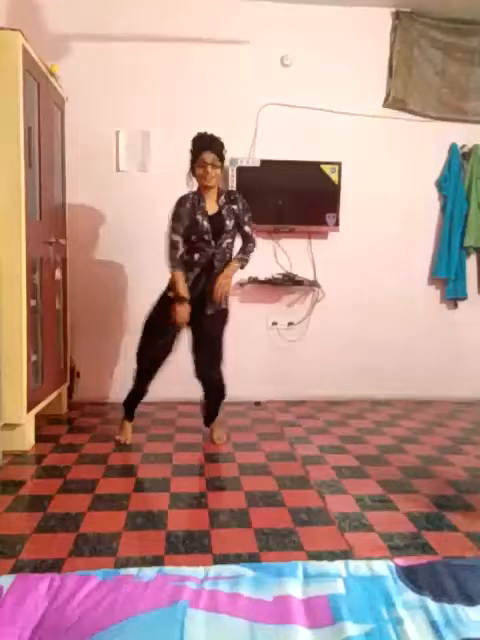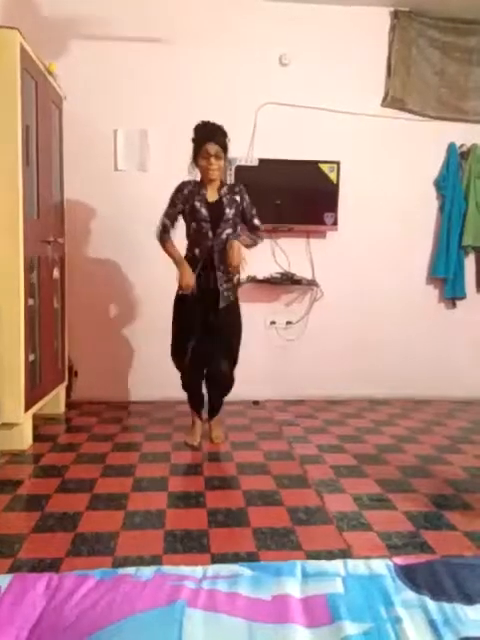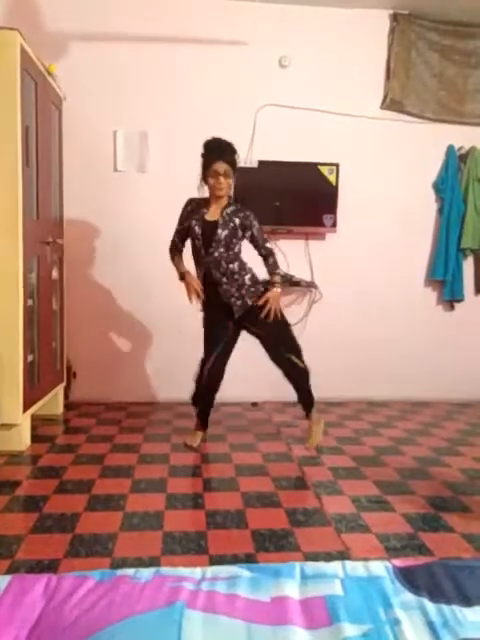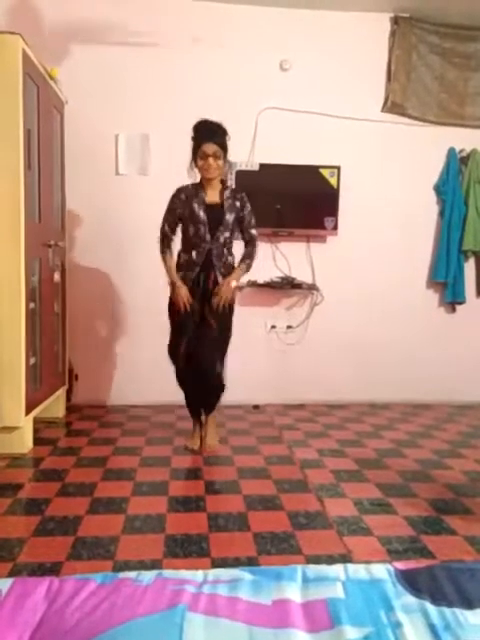
dt=0.5s
person 1, frame 1
left shoulder: (235, 201)
right shoulder: (186, 204)
left elbow: (249, 242)
right elbow: (174, 252)
left wrist: (229, 271)
right wrist: (182, 298)
left hip: (214, 289)
right hip: (185, 284)
left knee: (209, 363)
right knee: (152, 351)
left ankle: (213, 420)
right ankle: (128, 416)
person 1, frame 2
left shoulder: (237, 194)
right shoulder: (185, 191)
left elbow: (256, 230)
right elbow: (163, 232)
left wrist: (242, 243)
right wrist: (180, 264)
left hip: (223, 284)
right hip: (193, 278)
left knee: (223, 357)
right knee: (188, 353)
left ankle: (214, 416)
right ankle: (197, 415)
person 1, frame 3
left shoulder: (241, 215)
right shoulder: (191, 209)
left elbow: (267, 252)
right elbow: (175, 249)
left wrist: (276, 287)
right wrist: (185, 275)
left hip: (249, 296)
right hip: (217, 301)
left knee: (286, 352)
right knee: (211, 367)
left ankle: (312, 415)
right ankle: (200, 426)
person 1, frame 4
left shoulder: (238, 199)
right shoulder: (183, 196)
left elbow: (252, 244)
right elbow: (165, 241)
left wrist: (234, 277)
right wrist: (175, 281)
left hip: (219, 284)
right hip: (188, 283)
left knee: (211, 356)
right knee: (184, 356)
left ankle: (210, 420)
right ankle: (196, 423)
